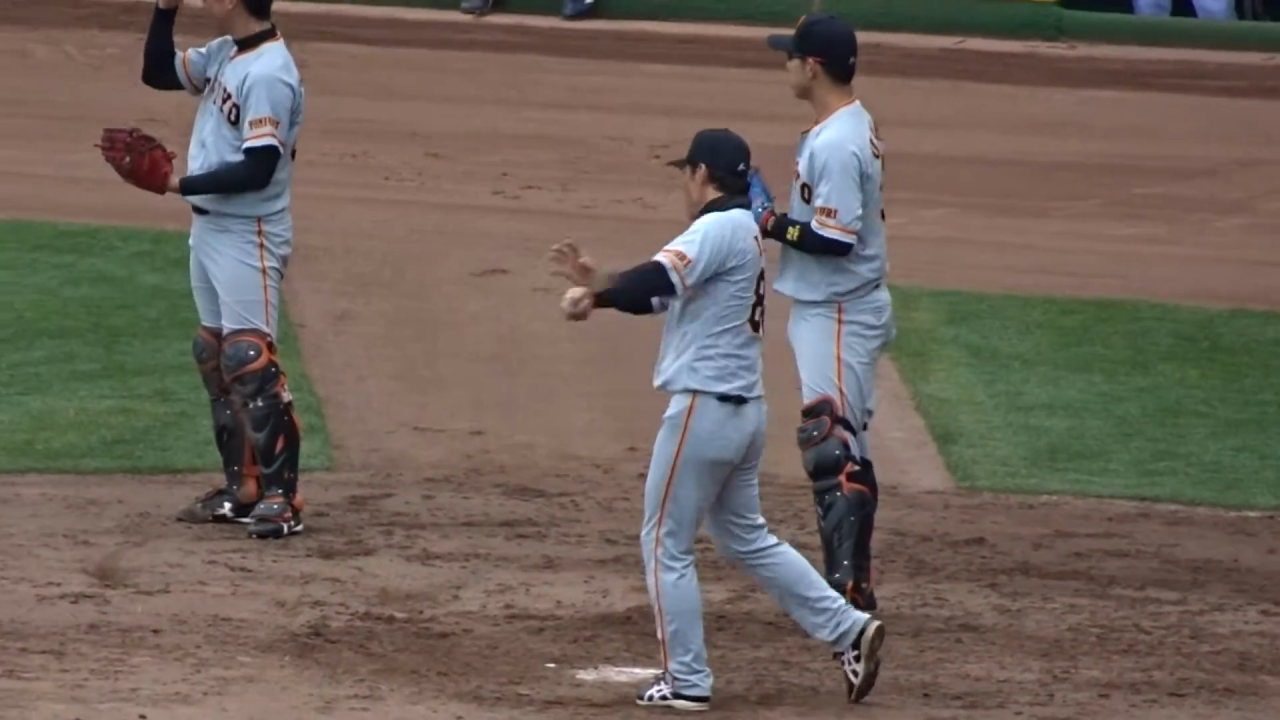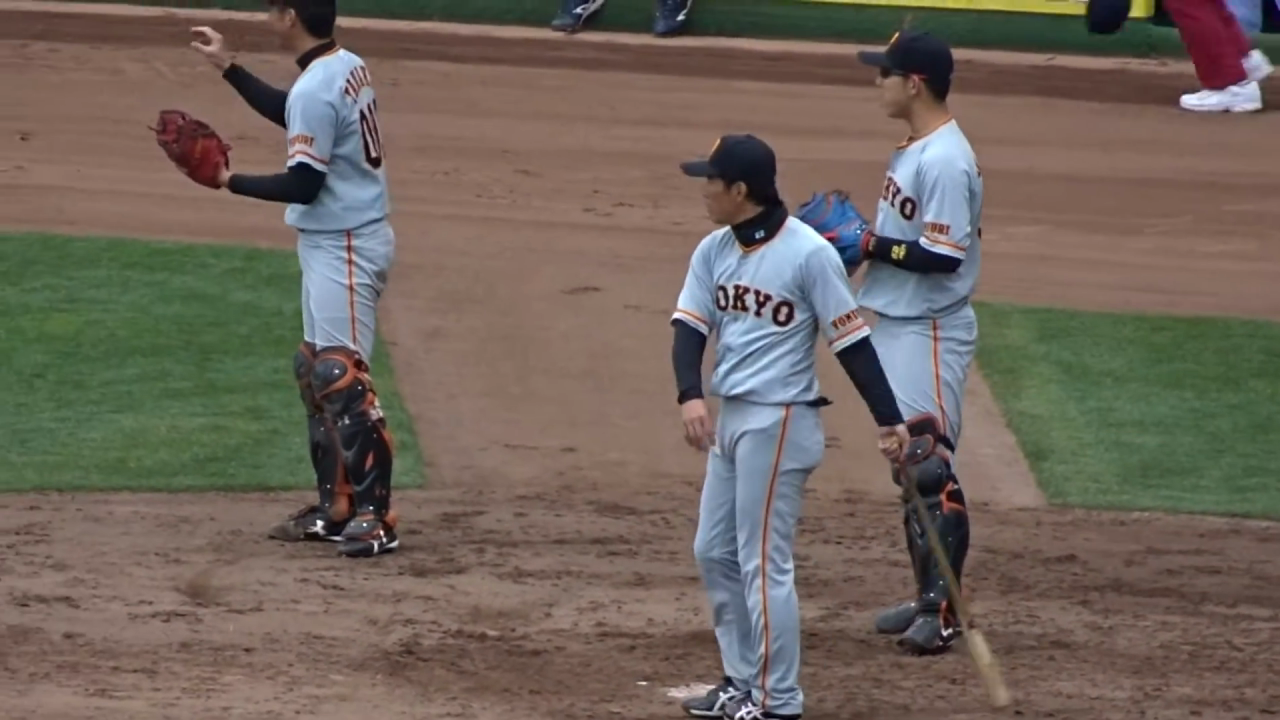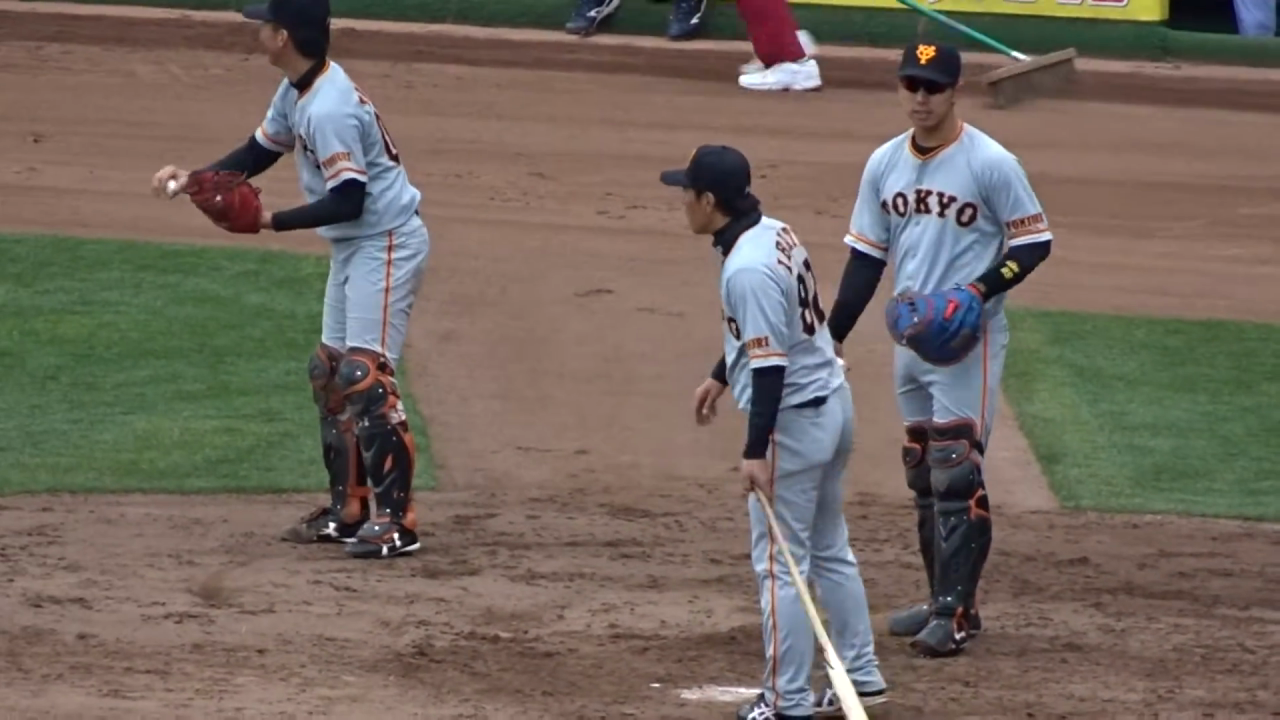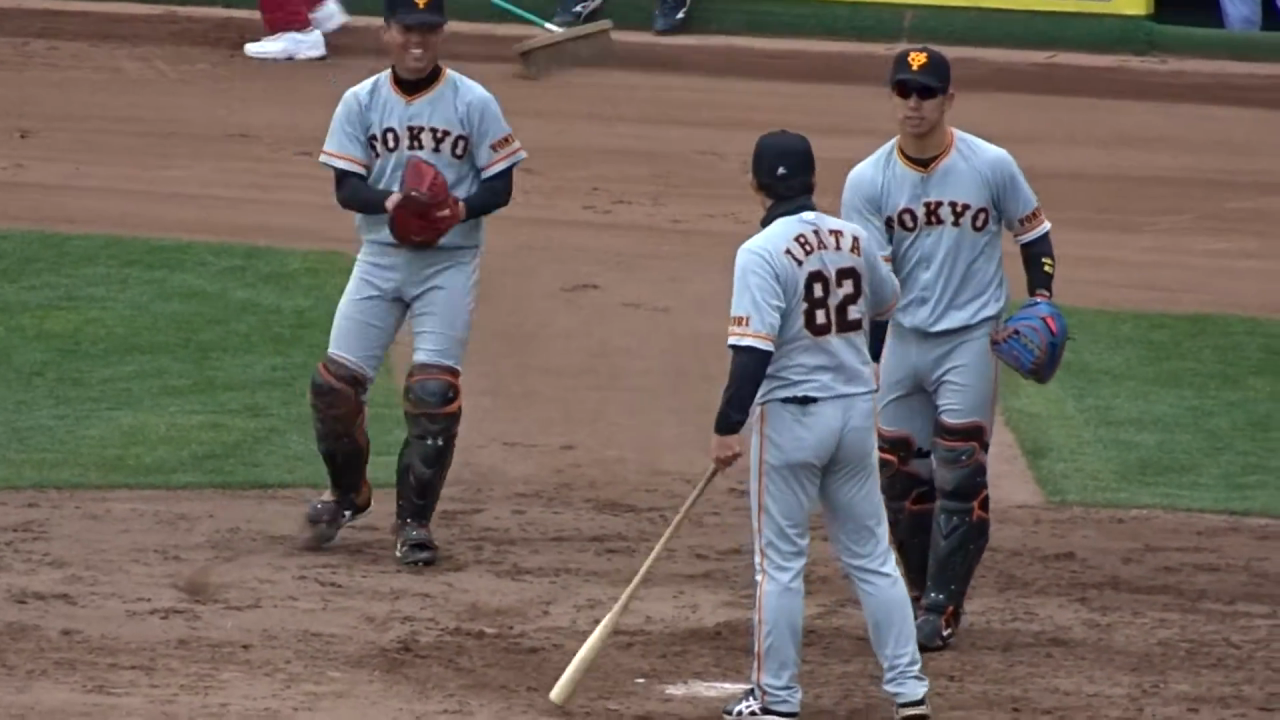
dt=0.7s
person 1, frame 1
left shoulder: (834, 143)
right shoulder: (852, 125)
left elbow: (838, 239)
left wrist: (768, 222)
right wrist: (776, 217)
left hip: (838, 314)
right hip: (834, 308)
left knee: (831, 444)
right knee: (844, 441)
left ankle: (852, 590)
right ankle: (847, 578)
person 1, frame 2
left shoulder: (943, 160)
right shoulder: (914, 148)
left elbow: (945, 255)
left wrist: (869, 244)
left hip: (929, 332)
right hip: (899, 327)
left knee: (930, 464)
left ankle: (944, 608)
right ankle: (931, 594)
person 1, frame 3
left shoulder: (991, 162)
right shoulder: (883, 163)
left elbow: (1034, 243)
right elbow: (866, 259)
left wrist: (975, 294)
right wrist: (832, 337)
left hip: (967, 343)
right hip: (909, 338)
left knee: (957, 474)
right knee: (922, 474)
left ankle: (957, 611)
right ankle: (942, 599)
person 1, frame 4
left shoulder: (992, 165)
right shoulder: (866, 179)
left elbow: (1033, 234)
left wrist: (1041, 299)
left hip: (971, 340)
right hip: (904, 340)
left knee: (960, 478)
right knee: (900, 473)
left ankle: (943, 606)
right ankle: (919, 592)
person 2, frame 1
left shoulder: (727, 228)
right shoulder: (725, 233)
left elbow: (660, 281)
right elbow: (638, 292)
left wrist: (596, 293)
right wrist: (592, 279)
left hip: (703, 409)
right hip: (744, 411)
left knee: (667, 546)
right knee: (748, 537)
left ankle: (685, 681)
right ankle: (845, 625)
person 2, frame 2
left shoulder: (809, 252)
right shoulder: (712, 250)
left elbow: (852, 340)
right elbow: (689, 328)
left wrist: (888, 416)
right wrist: (690, 395)
left hip: (779, 424)
right hip: (728, 419)
left knee: (763, 563)
right knee: (714, 553)
person 2, frame 3
left shoulder: (745, 269)
right shoulder: (774, 235)
left elbow: (769, 364)
left wrist: (756, 450)
right wrist: (721, 376)
left hip: (795, 421)
right hip: (831, 405)
left knee: (779, 563)
right knee: (830, 548)
right ankle: (860, 673)
person 2, frame 4
left shoulder: (760, 251)
right shoulder: (854, 238)
left elbow: (753, 349)
right elbow: (888, 304)
left wrist: (727, 425)
left hip: (792, 417)
right hip: (856, 411)
left knee: (779, 561)
right knee: (871, 556)
person 3, frame 1
left shoulder: (270, 73)
right shoulder: (225, 54)
left elbow: (258, 170)
right elbow: (156, 73)
left wrist: (179, 184)
left hip: (248, 235)
right hip: (209, 227)
left knee: (250, 360)
right knee: (215, 356)
left ankle: (282, 497)
right ankle: (242, 488)
person 3, frame 2
left shoulder: (314, 89)
right shoulder: (345, 66)
left elbow: (302, 186)
right elbow: (290, 116)
left wrist: (230, 181)
right wrist: (228, 66)
left hip: (344, 246)
right hip: (334, 242)
left knee: (340, 375)
right knee: (314, 371)
left ankle: (375, 515)
right ankle: (336, 505)
person 3, frame 3
left shoulder: (330, 108)
right shoulder: (294, 91)
left elbow: (350, 200)
right elbow: (258, 151)
left wrist: (272, 221)
left hip: (384, 245)
right hip: (352, 246)
left knee: (364, 376)
right knee: (330, 372)
left ankle: (399, 519)
right ankle: (349, 507)
person 3, frame 4
left shoulder: (473, 101)
right shoulder: (360, 100)
left elbow: (501, 184)
right elbow: (346, 188)
left wrist: (461, 208)
right wrist: (386, 202)
left hip: (448, 264)
right hip: (380, 260)
left knee: (432, 392)
right knee: (334, 382)
left ankle: (413, 523)
right ankle: (348, 492)
